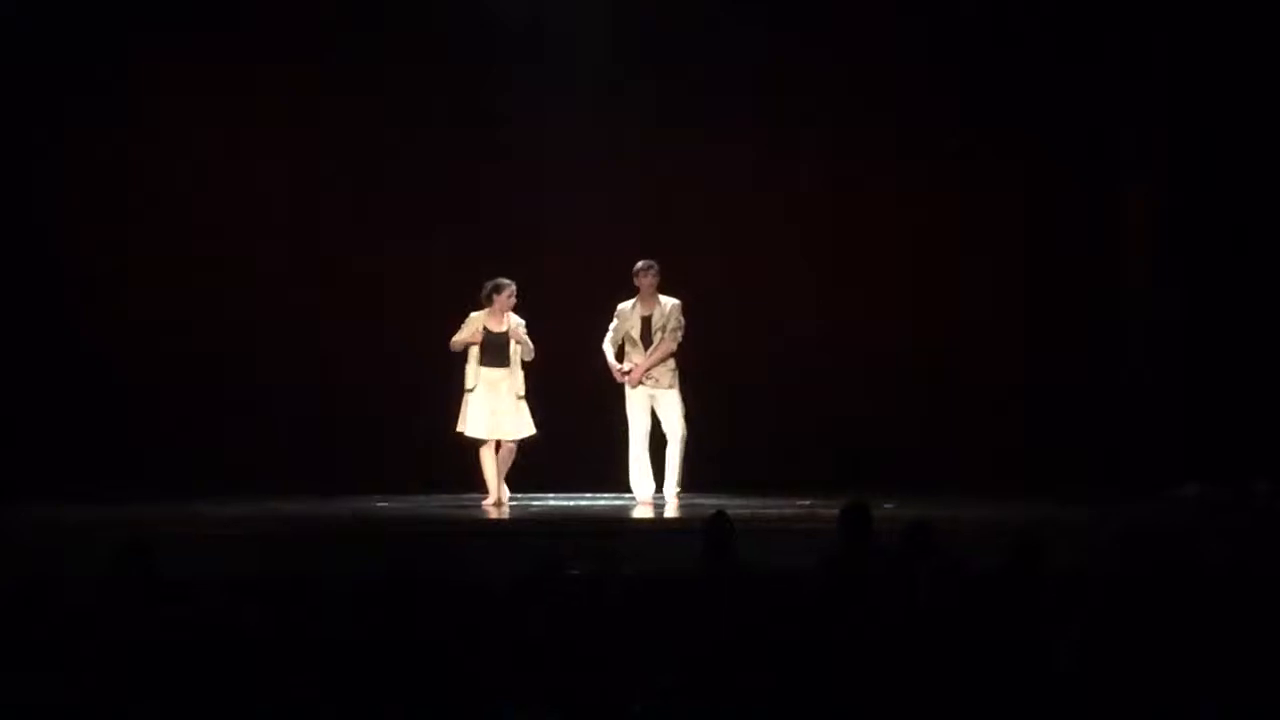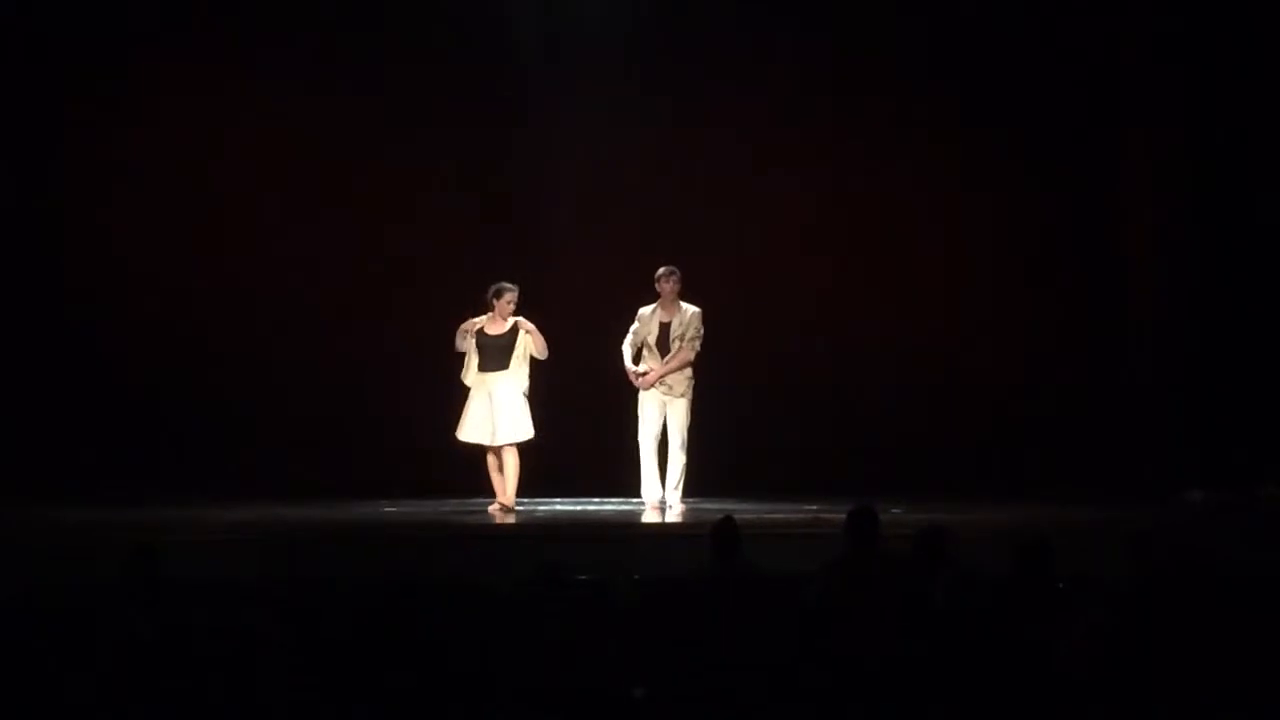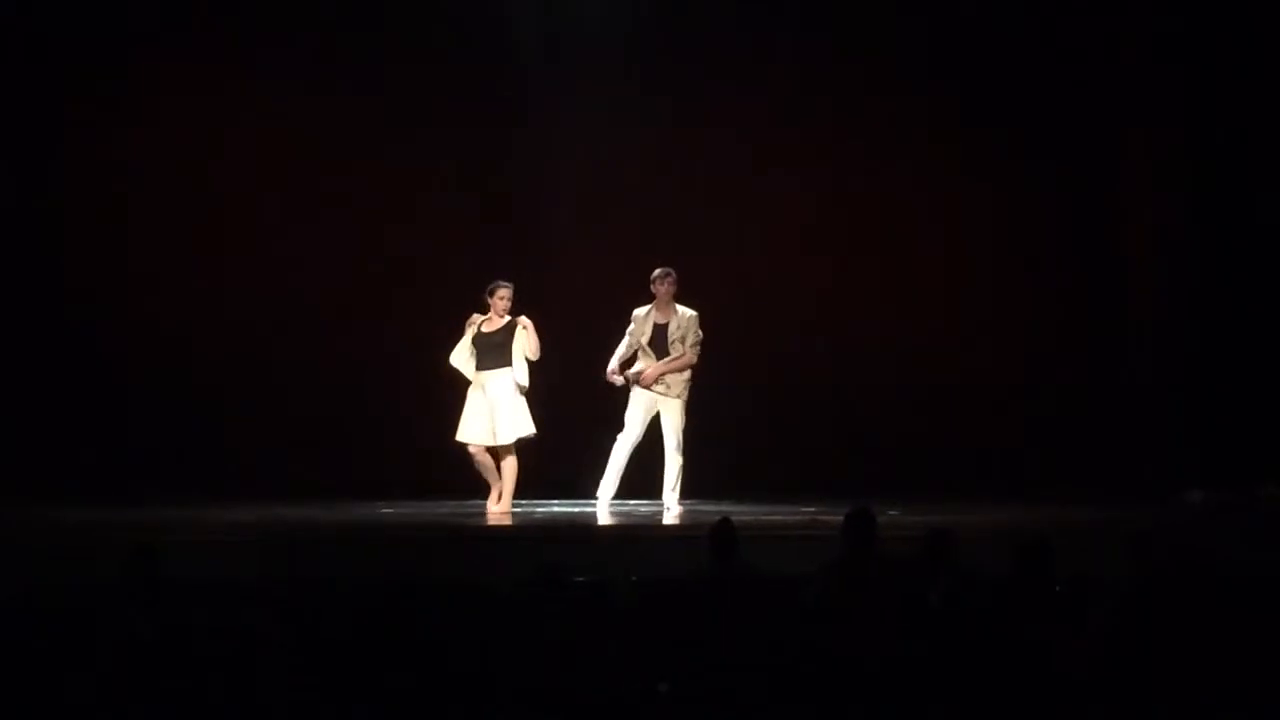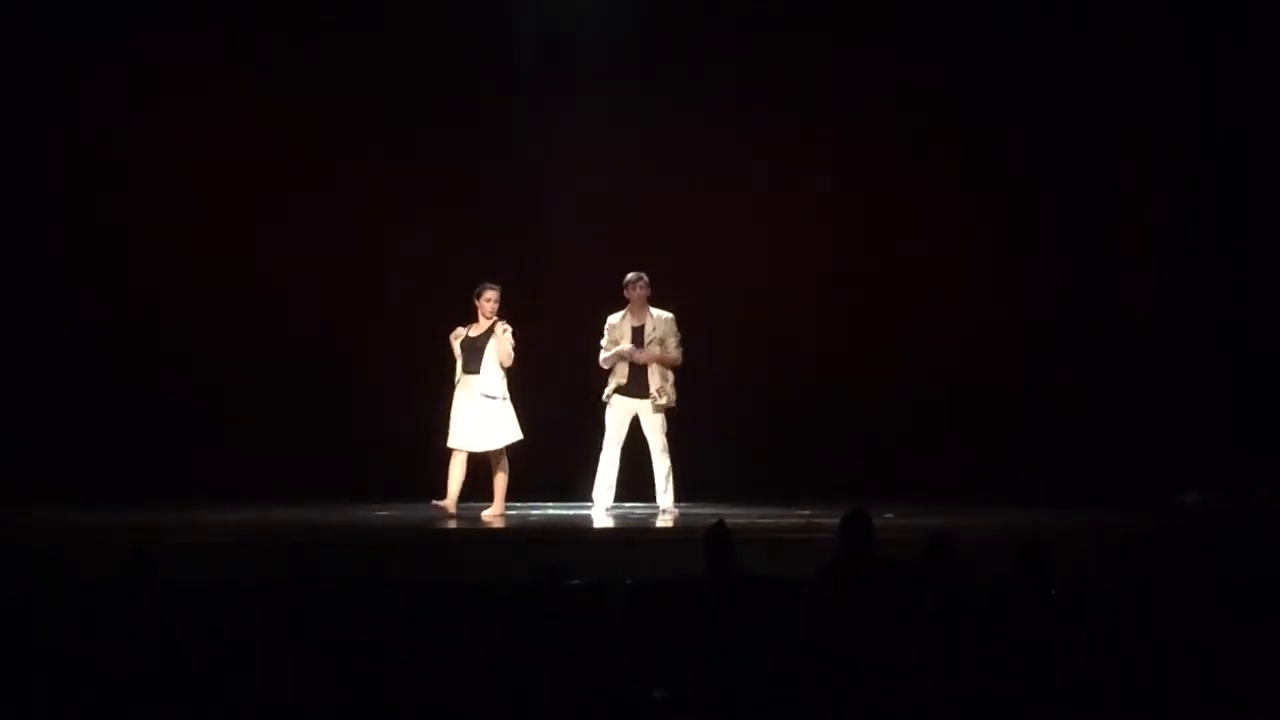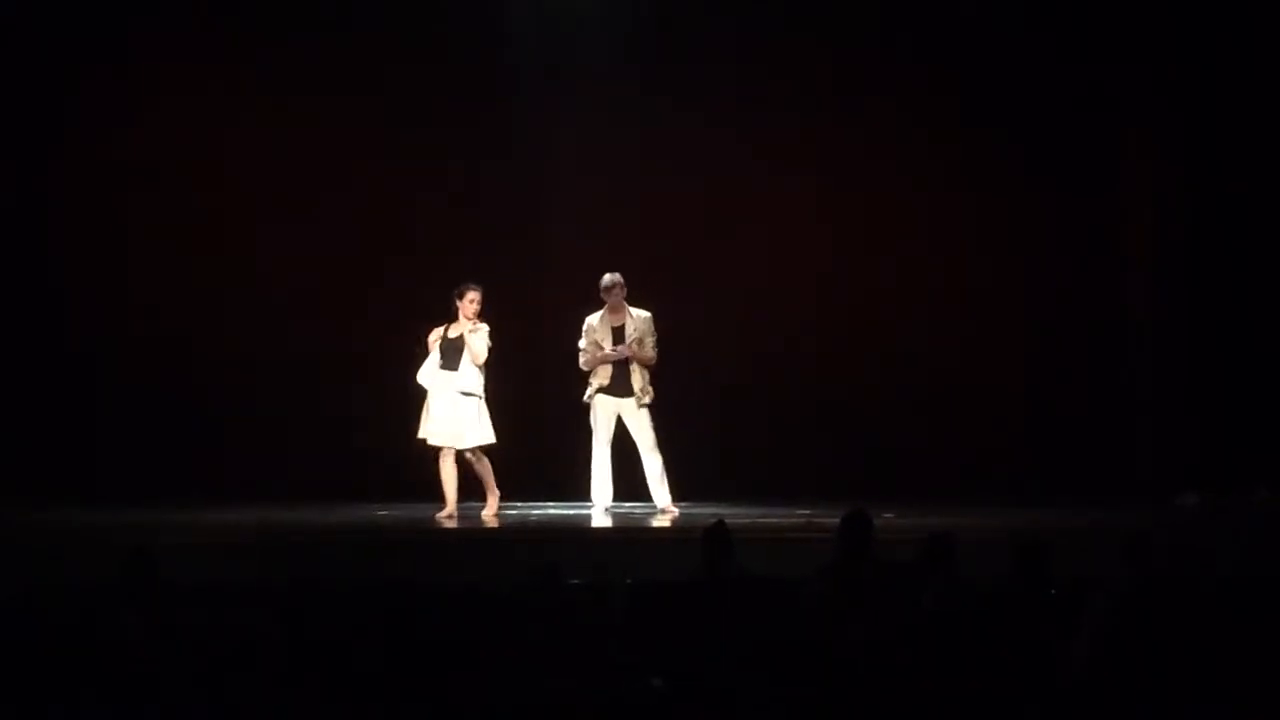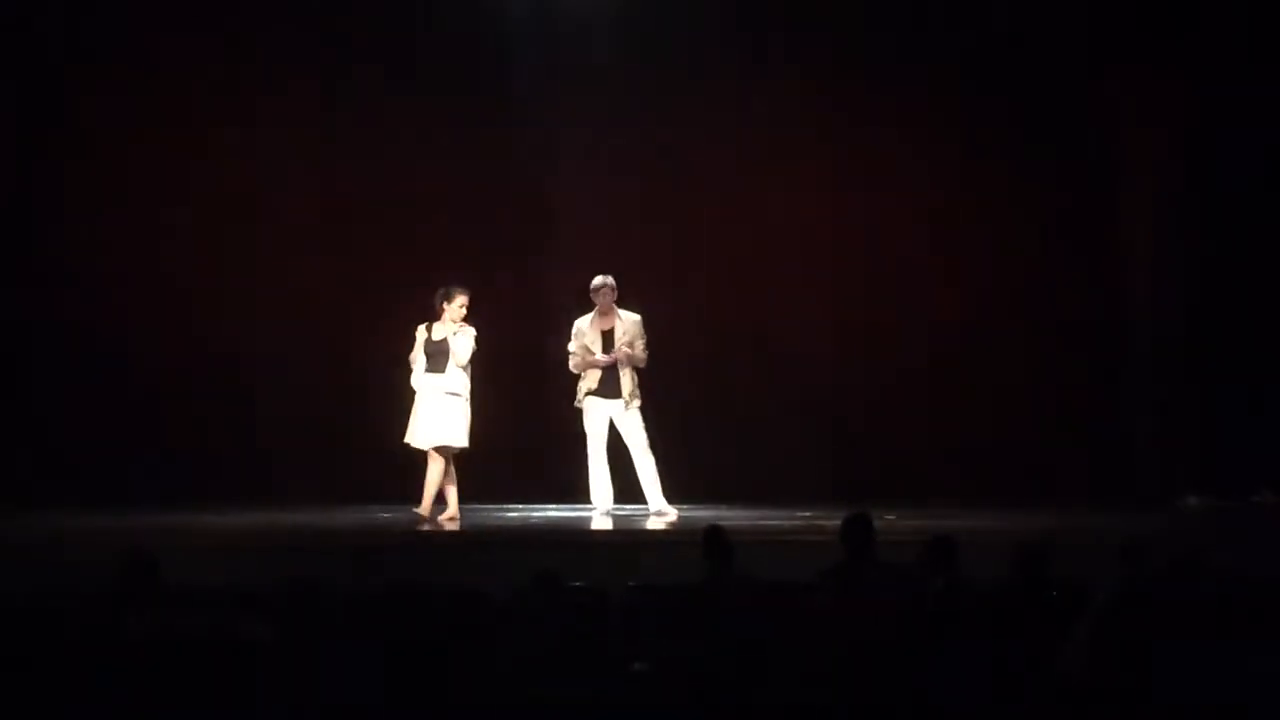
dt=0.4s
person 1, frame 1
left shoulder: (672, 307)
right shoulder: (624, 310)
left elbow: (670, 344)
right elbow: (609, 341)
left wrist: (642, 367)
right wrist: (612, 362)
left hip: (665, 379)
right hip: (636, 381)
left knee: (677, 433)
right knee: (638, 436)
left ankle: (671, 490)
right ankle: (643, 493)
person 1, frame 2
left shoulder: (692, 315)
right shoulder: (645, 314)
left elbow: (688, 353)
right elbow: (629, 343)
left wrist: (657, 372)
right wrist: (628, 365)
left hip: (679, 385)
right hip: (650, 384)
left knee: (677, 443)
right knee: (648, 438)
left ankle: (673, 498)
right ankle: (652, 496)
person 1, frame 3
left shoulder: (688, 317)
right shoulder: (640, 315)
left elbow: (691, 357)
right elbow: (628, 343)
left wrist: (659, 369)
right wrist: (615, 362)
left hip: (673, 388)
right hip: (644, 386)
left knee: (673, 445)
right knee: (628, 436)
left ankle: (671, 500)
right ankle: (605, 494)
person 1, frame 4
left shoulder: (665, 319)
right shoulder: (614, 321)
left elbow: (676, 357)
right elbow: (603, 361)
left wrist: (655, 356)
right wrist: (618, 352)
left hip: (651, 395)
right hip: (621, 393)
left knee: (659, 448)
right knee: (611, 446)
left ankle: (666, 503)
right ankle: (601, 502)
person 1, frame 5
left shoulder: (643, 318)
right shoulder: (592, 322)
left elbow: (652, 357)
right elbow: (584, 362)
left wrist: (635, 353)
right wrist: (603, 356)
left hip: (634, 394)
right hip: (603, 393)
left knee: (649, 445)
right knee: (601, 447)
left ankle: (663, 501)
right ankle: (601, 502)
person 1, frame 6
left shoulder: (632, 321)
right shoulder: (582, 325)
left elbow: (642, 359)
right elbow: (573, 364)
left wrist: (629, 355)
right wrist: (593, 361)
left hip: (624, 396)
right hip: (594, 396)
left knee: (641, 447)
right knee: (596, 450)
left ankle: (657, 503)
right ankle: (602, 504)
person 2, frame 1
left shoulder: (516, 322)
right shoulder: (476, 319)
left elbow: (529, 355)
right elbow: (454, 345)
left wrist: (523, 340)
right wrist: (467, 340)
left hip: (506, 383)
right hip: (481, 383)
left knee: (510, 440)
right knee: (486, 440)
left ankle: (501, 481)
right ankle: (493, 492)
person 2, frame 2
left shoulder: (519, 328)
right shoulder: (479, 324)
left elbow: (542, 354)
right elbow: (461, 348)
left wrist: (533, 330)
right wrist: (462, 331)
left hip: (507, 387)
right hip: (481, 387)
left knee: (507, 444)
right knee: (490, 446)
left ankle: (510, 498)
right ankle: (499, 496)
person 2, frame 3
left shoulder: (516, 326)
right shoulder: (479, 325)
left elbow: (534, 354)
right elbow: (467, 355)
left wrist: (530, 327)
right wrist: (468, 328)
left hip: (504, 386)
right hip: (479, 387)
left knee: (505, 445)
right knee: (474, 446)
left ankle: (505, 501)
right ankle: (496, 484)
person 2, frame 4
left shoulder: (501, 328)
right shoulder: (467, 330)
left elbow: (507, 361)
left wrist: (502, 335)
right wrist: (453, 342)
left hip: (489, 393)
right hip: (465, 392)
left knee: (496, 451)
right knee: (458, 449)
left ankle: (498, 504)
right ankle: (451, 501)
person 2, frame 5
left shoulder: (480, 329)
right shoulder: (444, 330)
left elbow: (479, 359)
left wrist: (467, 333)
right wrist: (431, 343)
left hip: (465, 392)
right hip: (441, 391)
left knee: (471, 451)
right knee: (445, 451)
left ankle: (492, 494)
right ankle: (451, 504)
person 2, frame 6
left shoulder: (465, 332)
right shoulder: (426, 330)
left elbow: (462, 360)
right elbow: (415, 363)
left wrist: (451, 334)
right wrist: (419, 341)
left hip: (450, 394)
right hip: (427, 393)
left knee: (437, 450)
right knee: (443, 453)
left ankle: (426, 505)
right ankle: (453, 506)
